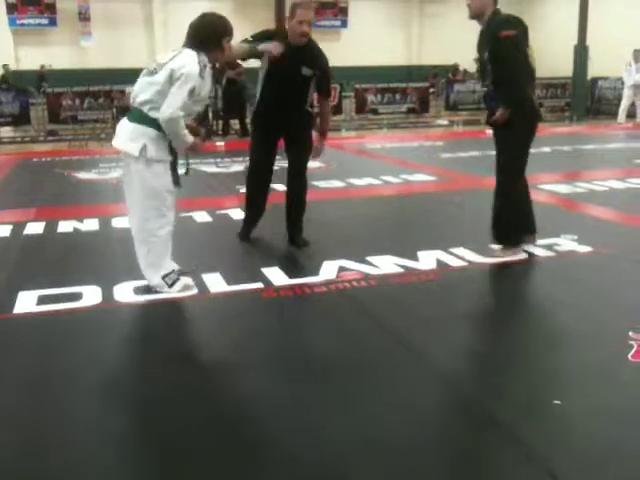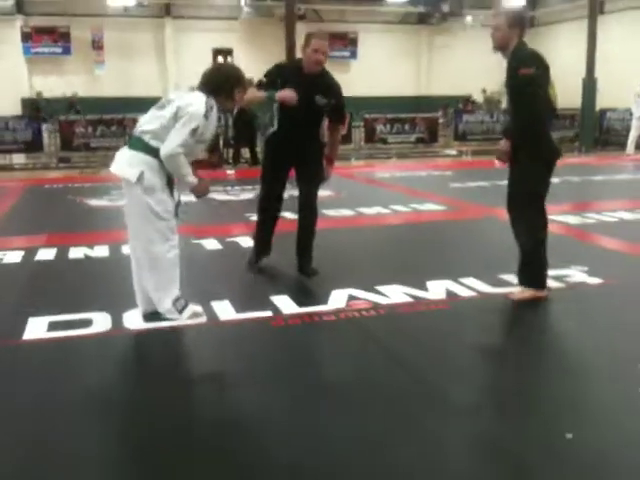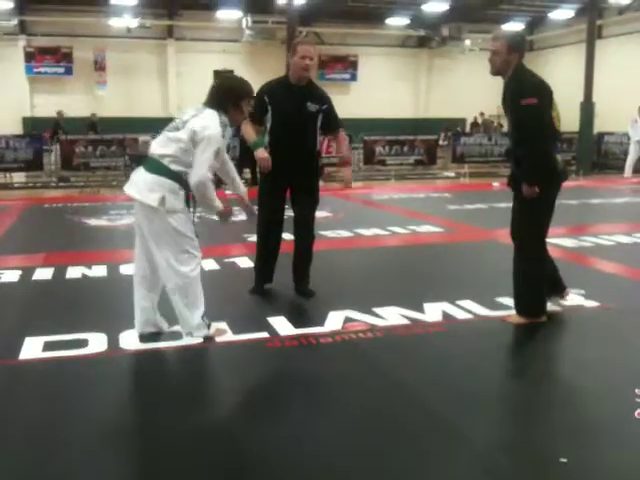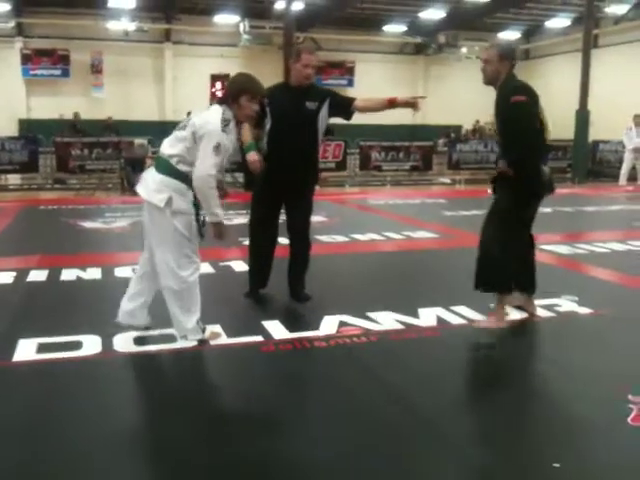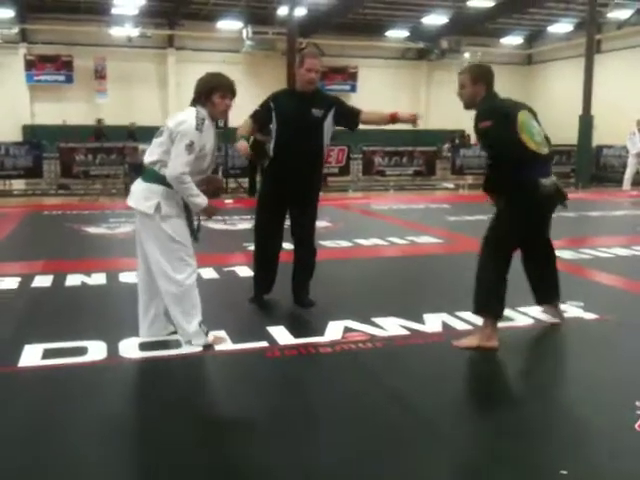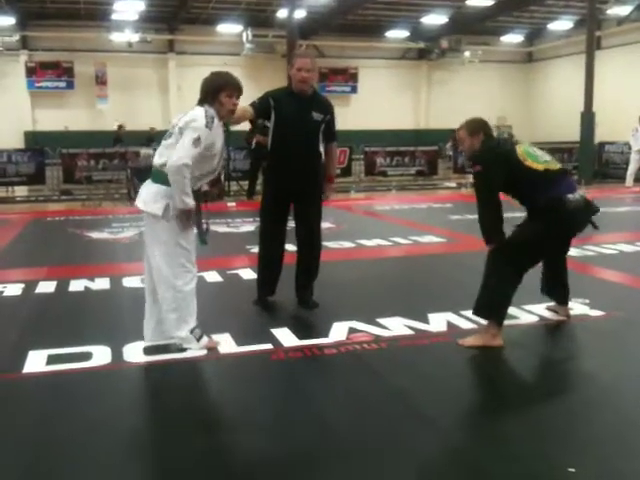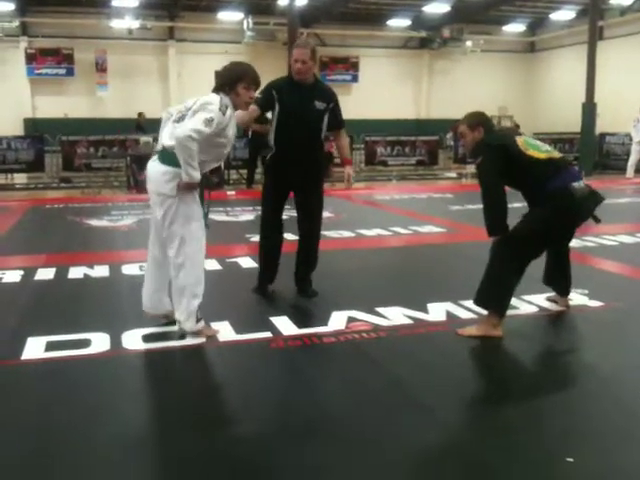
dt=0.5s
person 1, frame 1
left shoulder: (182, 58)
right shoulder: (194, 68)
right elbow: (168, 115)
left wrist: (185, 127)
right wrist: (186, 141)
left hip: (137, 135)
right hip: (145, 140)
left knee: (149, 208)
right knee: (156, 211)
left ankle: (155, 265)
right ankle: (161, 276)
person 1, frame 2
left shoulder: (194, 100)
right shoulder: (200, 109)
right elbow: (171, 151)
left wrist: (197, 159)
right wrist: (192, 183)
left hip: (139, 164)
right hip: (145, 169)
left knee: (146, 239)
right knee: (161, 238)
left ankle: (152, 303)
right ankle: (170, 306)
person 1, frame 3
left shoulder: (205, 118)
right shoulder: (213, 129)
left elbow: (222, 162)
right elbow: (200, 179)
left wrist: (242, 193)
right wrist: (216, 207)
left hip: (148, 185)
right hip: (162, 191)
left knee: (151, 260)
right knee: (184, 259)
left ankle: (148, 323)
right ankle: (196, 326)
person 1, frame 4
left shoulder: (219, 117)
right shoulder: (218, 126)
right elbow: (204, 176)
right wrist: (216, 218)
left hip: (162, 185)
right hip: (170, 191)
left knee: (158, 256)
right knee: (182, 262)
left ankle: (132, 312)
right ankle: (190, 329)
person 1, frame 5
left shoulder: (200, 122)
right shoulder: (193, 125)
right elbow: (177, 173)
left wrist: (203, 181)
right wrist: (201, 203)
left hip: (155, 195)
right hip: (160, 198)
left knee: (156, 266)
right knee: (180, 266)
left ankle: (155, 326)
right ankle: (195, 332)
person 1, frame 6
left shoulder: (204, 119)
right shoulder: (204, 122)
left elbow: (181, 161)
right elbow: (178, 164)
right wrist: (186, 204)
left hip: (161, 196)
right hip: (168, 199)
left knee: (162, 268)
right knee: (179, 269)
left ankle: (159, 331)
right ankle: (187, 336)
person 1, frame 7
left shoulder: (210, 102)
right shoulder: (219, 108)
left elbow: (170, 114)
right elbow: (186, 136)
left wrist: (166, 148)
right wrist: (191, 176)
left hip: (162, 170)
right hip: (174, 176)
left knee: (164, 245)
right knee: (189, 247)
left ankle: (158, 304)
right ankle: (190, 319)
person 2, frame 1
left shoulder: (508, 25)
right shoulder: (487, 32)
left elbow: (519, 69)
left wrist: (507, 107)
right wrist: (495, 107)
left hip: (518, 115)
right hip: (503, 114)
left knee: (509, 175)
right knee: (509, 174)
left ankle: (511, 241)
right ankle: (524, 232)
person 2, frame 2
left shoulder: (527, 60)
right shoulder: (517, 60)
left elbow: (532, 109)
left wrist: (510, 140)
right wrist: (509, 141)
left hip: (534, 151)
right hip: (526, 149)
left knee: (528, 212)
right knee: (520, 209)
left ankle: (535, 283)
right ankle: (533, 269)
person 2, frame 3
left shoulder: (528, 86)
right shoulder: (516, 83)
left elbow: (537, 137)
left wrist: (530, 180)
right wrist: (525, 175)
left hip: (538, 177)
right hip: (534, 174)
left knee: (527, 239)
right knee: (528, 236)
left ankle: (533, 309)
right ankle: (553, 288)
person 2, frame 4
left shoulder: (515, 92)
right shoulder: (513, 92)
left elbow: (530, 133)
left wrist: (510, 163)
right wrist: (510, 163)
left hip: (521, 178)
right hip: (528, 176)
left knee: (495, 236)
right knee: (517, 234)
left ankle: (500, 309)
right ankle: (525, 297)
person 2, frame 5
left shoulder: (488, 112)
right shoulder: (516, 107)
left elbow: (502, 157)
right elbow: (537, 150)
left wrist: (494, 190)
left hip: (525, 194)
right hip: (545, 190)
left knee: (494, 253)
right knee: (538, 248)
left ankle: (488, 332)
right ankle: (552, 306)
person 2, frame 6
left shoulder: (485, 156)
right shoulder: (509, 149)
left elbow: (488, 203)
left wrist: (494, 240)
right wrist: (528, 231)
left hip: (557, 211)
right hip: (575, 206)
left knee: (504, 258)
right knee: (553, 251)
left ankle: (492, 332)
right ankle: (562, 304)
person 2, frame 7
left shoulder: (487, 148)
right shoulder: (509, 141)
left elbow: (493, 195)
left wrist: (498, 232)
right wrist: (532, 227)
left hip: (561, 199)
right hip: (579, 195)
left knee: (508, 249)
right knee: (556, 240)
left ankle: (492, 323)
right ankle: (562, 295)
person 3, frame 1
left shoulder: (317, 58)
right shoulder: (269, 38)
left elbow: (323, 99)
right elbow: (234, 53)
left wrist: (322, 135)
left hip: (299, 121)
right hip: (266, 117)
left knee: (298, 176)
right knee: (259, 171)
left ankle: (295, 232)
right ankle: (250, 221)
person 3, frame 2
left shoulder: (331, 87)
right shoulder: (282, 71)
left elbow: (335, 127)
right elbow: (249, 97)
left wrist: (329, 161)
right wrist: (274, 95)
left hip: (310, 150)
right hip: (278, 146)
left knee: (308, 204)
right knee: (269, 199)
left ankle: (304, 260)
right ankle: (259, 250)
person 3, frame 3
left shoulder: (320, 97)
right shoulder: (271, 90)
left elbow: (337, 131)
right elbow: (249, 122)
left wrist: (346, 163)
right wrist: (259, 147)
left hip: (307, 171)
right hip: (274, 168)
left knee: (305, 227)
right knee: (269, 224)
left ankle: (302, 282)
right ankle: (262, 279)
person 3, frame 4
left shoulder: (323, 97)
right shoulder: (272, 95)
left elbow: (360, 104)
right elbow: (248, 123)
left wrist: (396, 102)
right wrist: (250, 149)
left hip: (303, 176)
right hip: (270, 174)
left knee: (300, 232)
right knee: (261, 229)
left ankle: (297, 286)
right ankle: (256, 284)
person 3, frame 5
left shoulder: (329, 103)
right shoulder: (278, 99)
left elbow: (363, 116)
right elbow: (252, 123)
left wrist: (396, 117)
right wrist: (242, 138)
left hip: (307, 181)
right hip: (275, 178)
left knee: (304, 239)
right knee: (266, 234)
left ankle: (300, 291)
right ankle: (260, 289)
person 3, frame 6
left shoulder: (324, 106)
right shoulder: (275, 98)
left elbow: (330, 145)
right elbow: (248, 111)
left wrist: (329, 179)
left hip: (310, 182)
right hip: (277, 180)
left knee: (310, 239)
right knee: (271, 237)
left ankle: (305, 292)
right ankle: (265, 292)
person 3, frame 7
left shoulder: (326, 95)
right shoulder: (277, 88)
left elbow: (338, 131)
right elbow: (253, 110)
left wrist: (347, 162)
right wrist: (233, 123)
left hip: (311, 170)
right hip: (278, 167)
left knee: (310, 227)
right knee: (270, 224)
left ankle: (303, 280)
right ankle: (265, 280)
